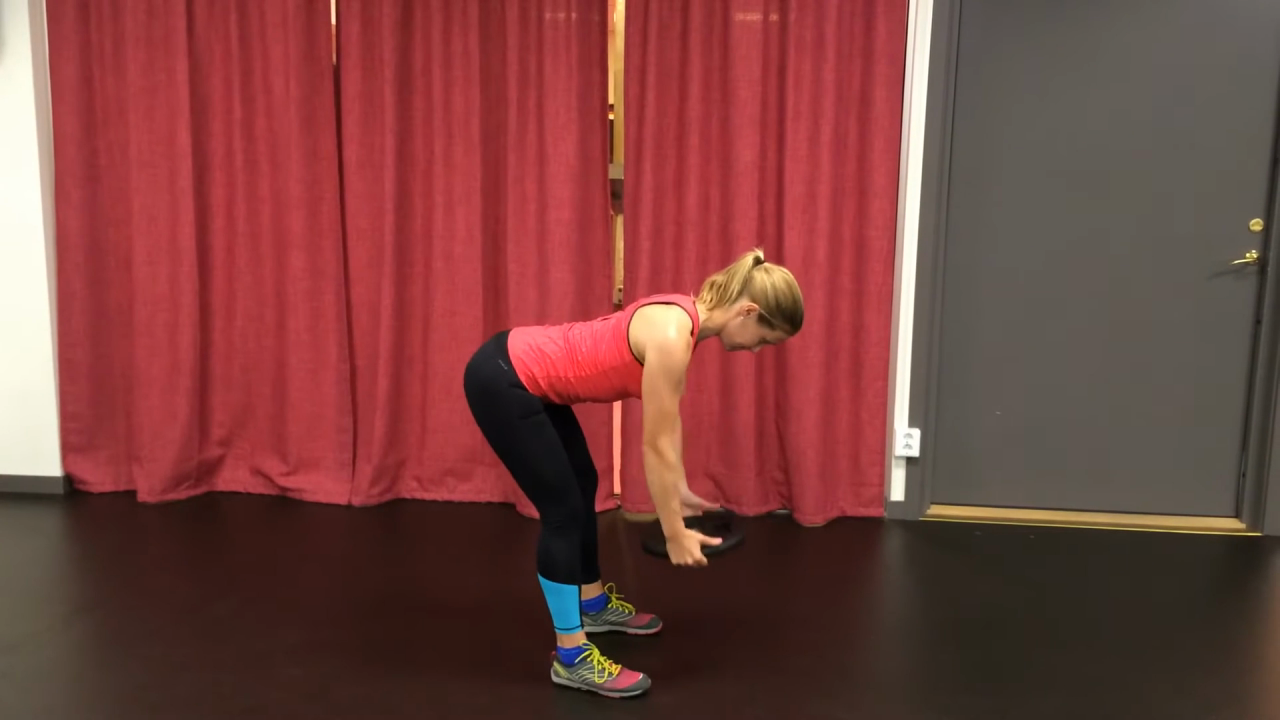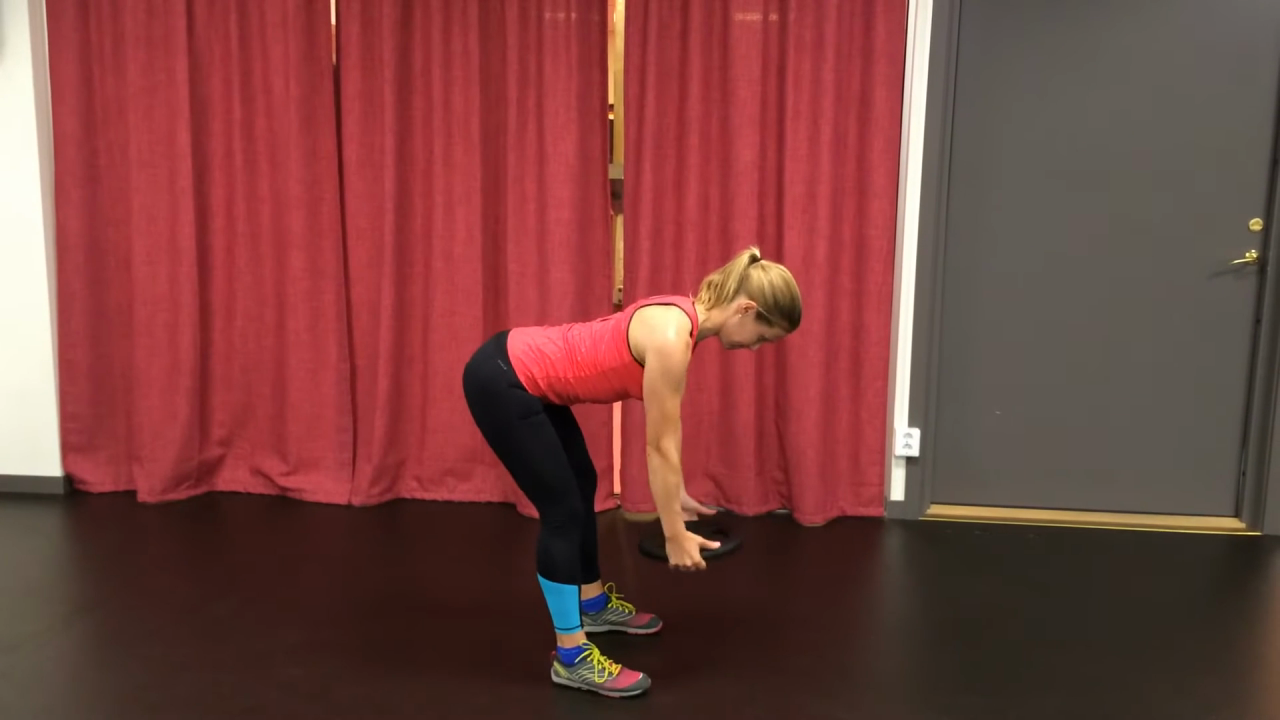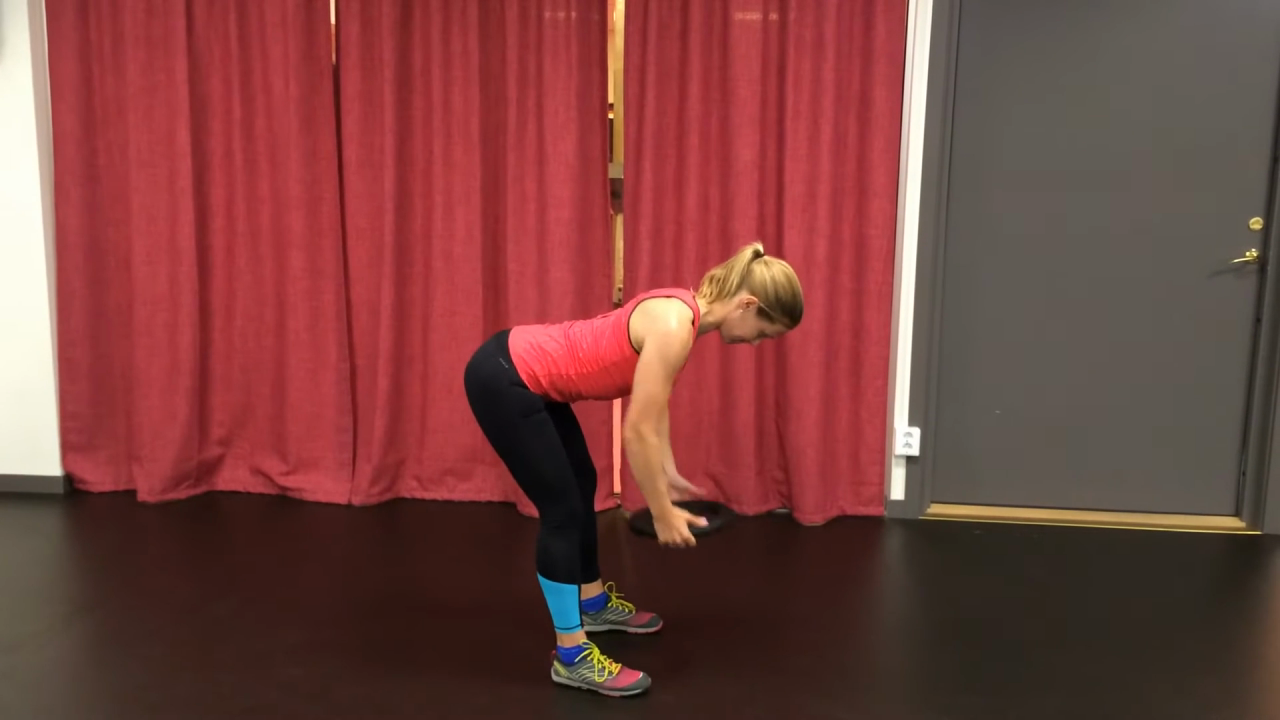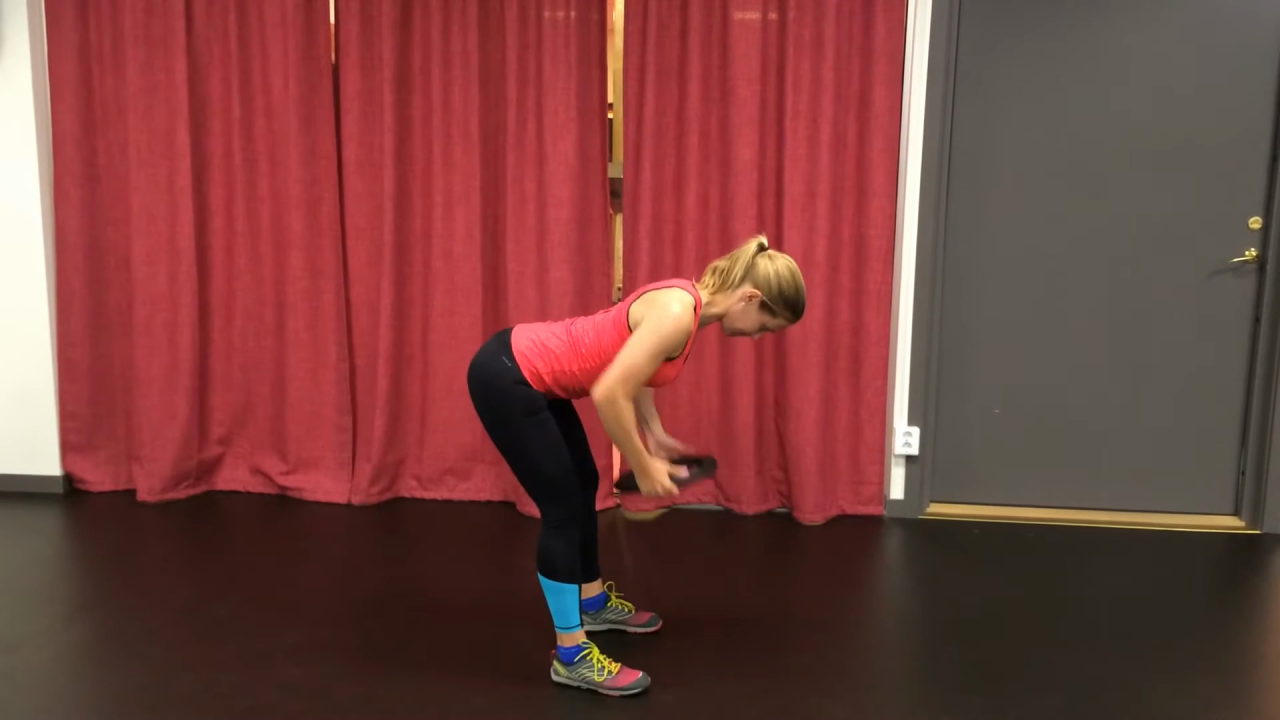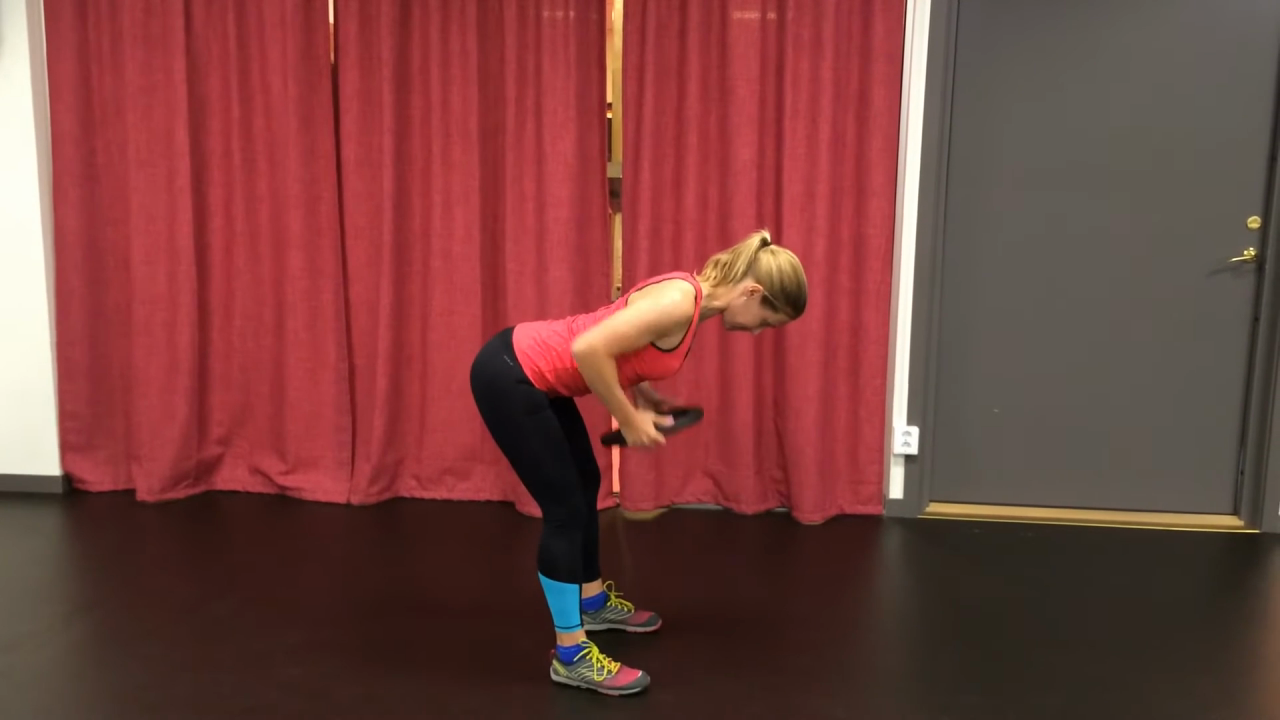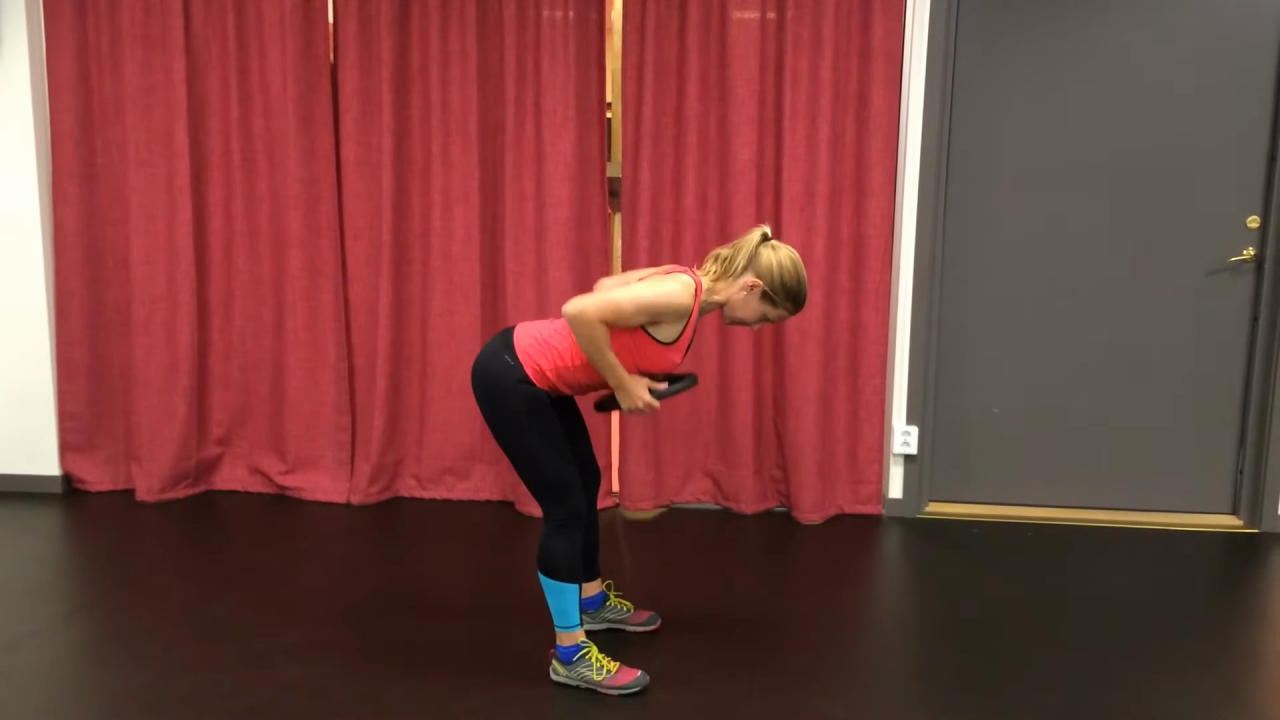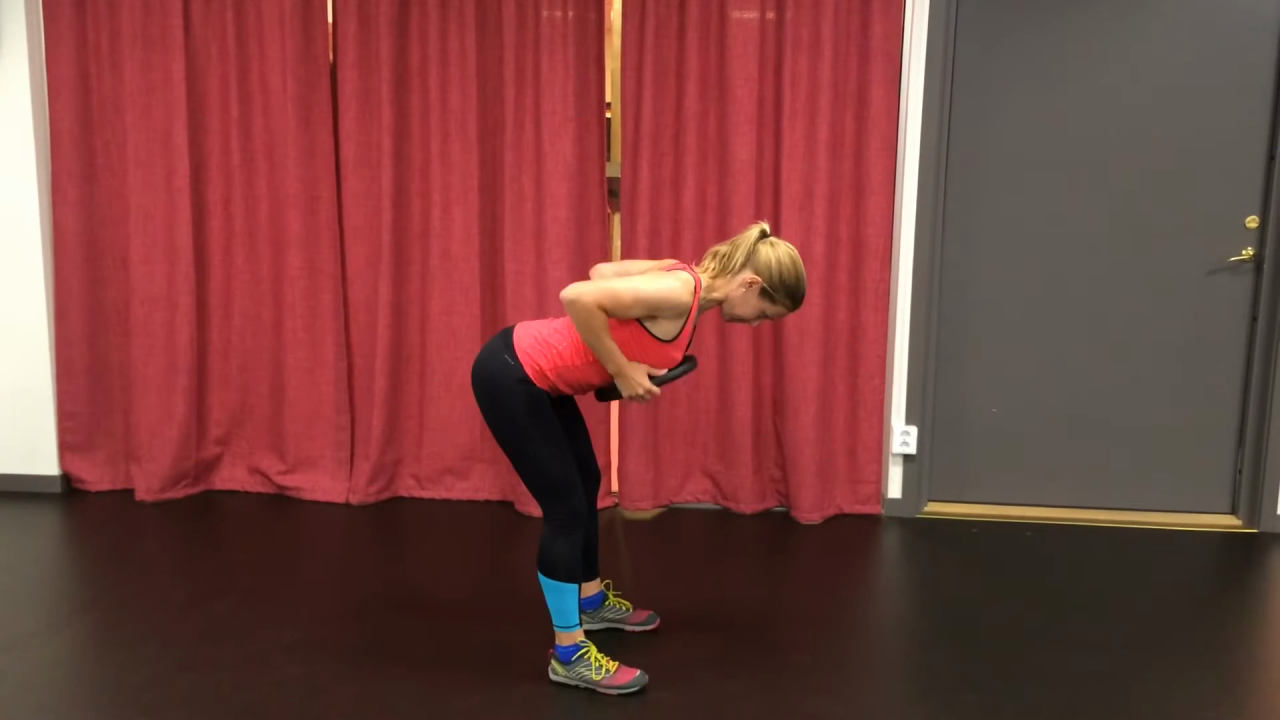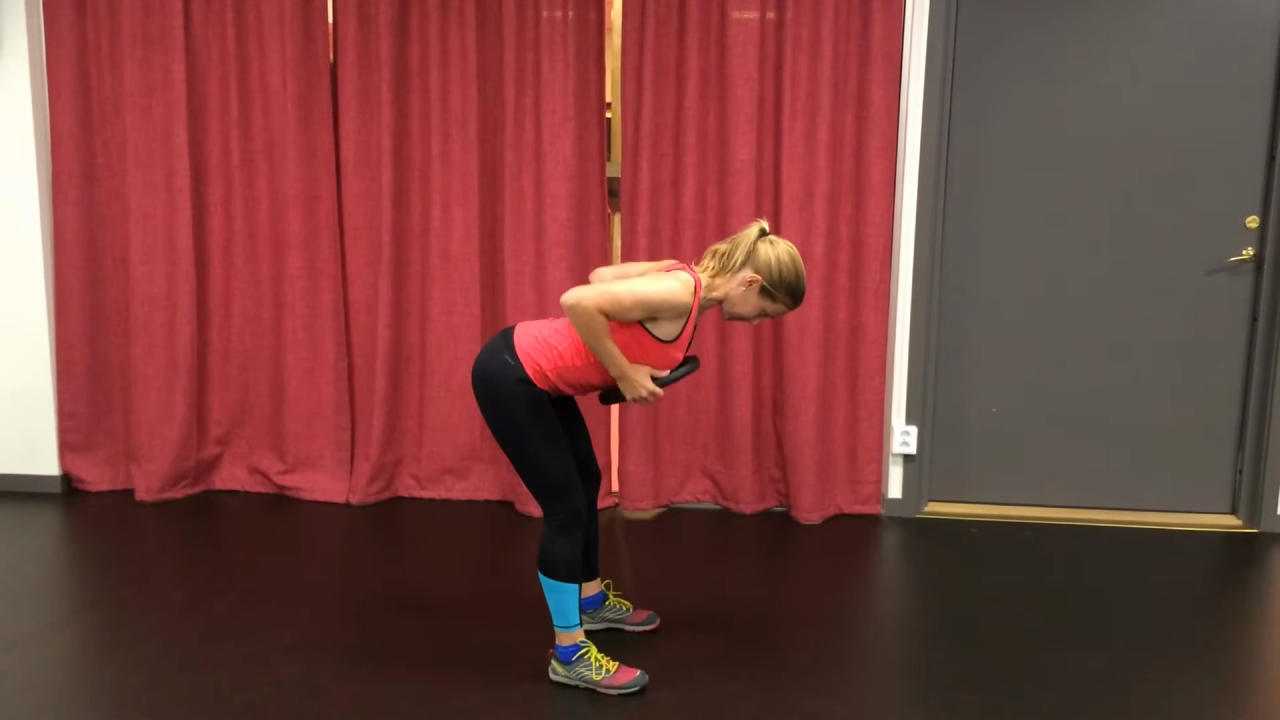
dt=0.1s
person 1, frame 1
left shoulder: (686, 317)
right shoulder: (672, 336)
left elbow: (663, 427)
right elbow: (657, 445)
left wrist: (679, 494)
right wrist: (675, 533)
left hip: (525, 370)
right hip: (501, 379)
left knee: (582, 485)
right knee: (562, 508)
left ankle: (593, 604)
right ankle: (571, 657)
person 1, frame 2
left shoulder: (685, 318)
right shoulder: (671, 338)
left elbow: (662, 428)
right elbow: (660, 447)
left wrist: (678, 497)
right wrist: (675, 536)
left hip: (524, 371)
right hip: (501, 380)
left knee: (581, 486)
right knee: (562, 509)
left ankle: (594, 604)
right ankle: (572, 657)
person 1, frame 3
left shoulder: (684, 311)
right shoulder: (675, 327)
left elbow: (646, 404)
right elbow: (637, 431)
left wrist: (669, 475)
right wrist: (663, 515)
left hip: (527, 370)
right hip: (503, 379)
left knee: (581, 485)
right knee: (561, 508)
left ankle: (594, 604)
right ankle: (571, 655)
person 1, frame 4
left shoulder: (687, 302)
right shoulder: (677, 314)
left elbow: (634, 370)
right elbow: (607, 395)
left wrist: (655, 436)
right wrist: (644, 467)
left hip: (529, 369)
right hip: (506, 377)
left knee: (583, 485)
right knee: (563, 507)
left ankle: (594, 602)
right ankle: (571, 655)
person 1, frame 5
left shoulder: (686, 292)
right shoulder: (679, 304)
right elbow: (587, 349)
left wrist: (642, 395)
right wrist: (629, 418)
left hip: (533, 370)
right hip: (509, 377)
left knee: (585, 484)
right knee: (565, 507)
left ankle: (594, 601)
right ankle: (570, 655)
person 1, frame 6
left shoulder: (687, 285)
right shoulder: (679, 296)
left elbow: (605, 285)
right elbow: (578, 310)
left wrist: (633, 375)
right wrist: (622, 384)
left hip: (534, 370)
right hip: (511, 376)
left knee: (585, 484)
right knee: (566, 507)
left ankle: (593, 601)
right ankle: (570, 655)
person 1, frame 7
left shoulder: (684, 279)
right shoulder: (677, 292)
left elbow: (599, 273)
right elbow: (577, 296)
left wrist: (630, 361)
right wrist: (623, 370)
left hip: (534, 368)
right hip: (510, 375)
left knee: (585, 483)
right knee: (565, 506)
left ankle: (592, 601)
right ankle: (569, 654)
person 1, frame 8
left shoulder: (684, 279)
right shoulder: (677, 293)
left elbow: (600, 276)
right elbow: (577, 300)
left wrist: (636, 360)
right wrist: (625, 374)
left hip: (534, 369)
right hip: (510, 375)
left knee: (586, 484)
right knee: (566, 507)
left ankle: (592, 601)
right ankle: (569, 654)
